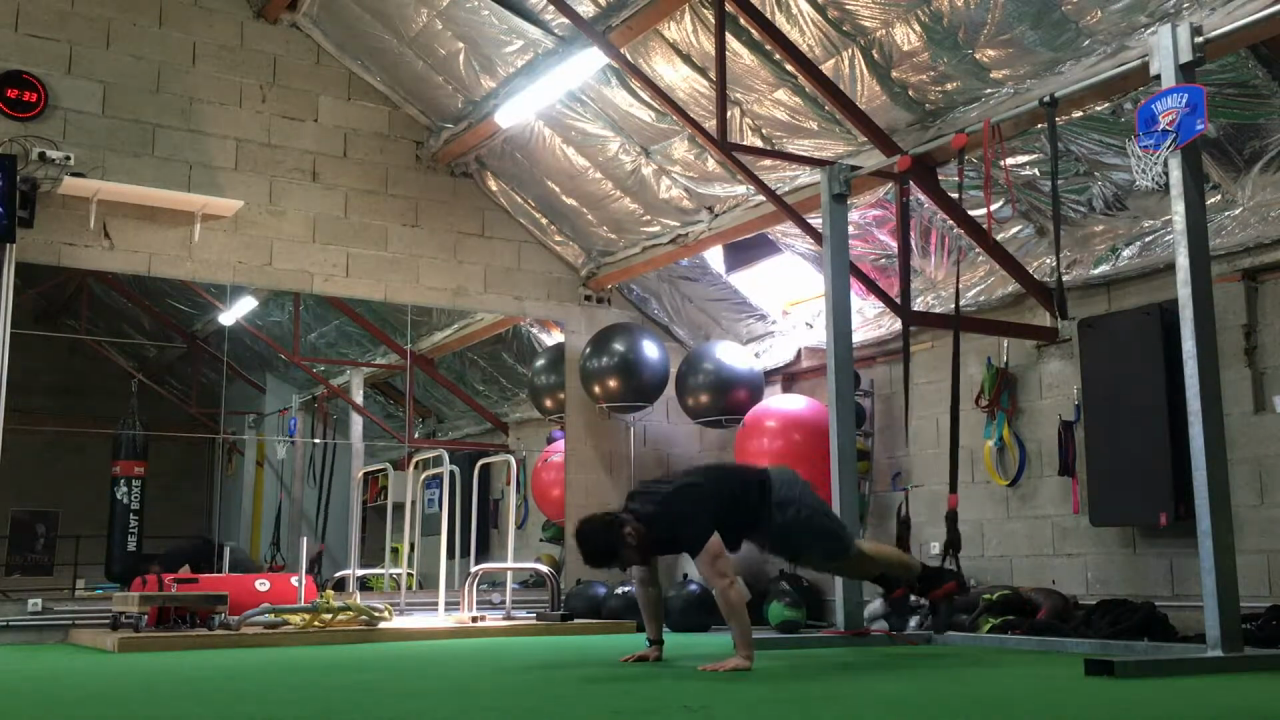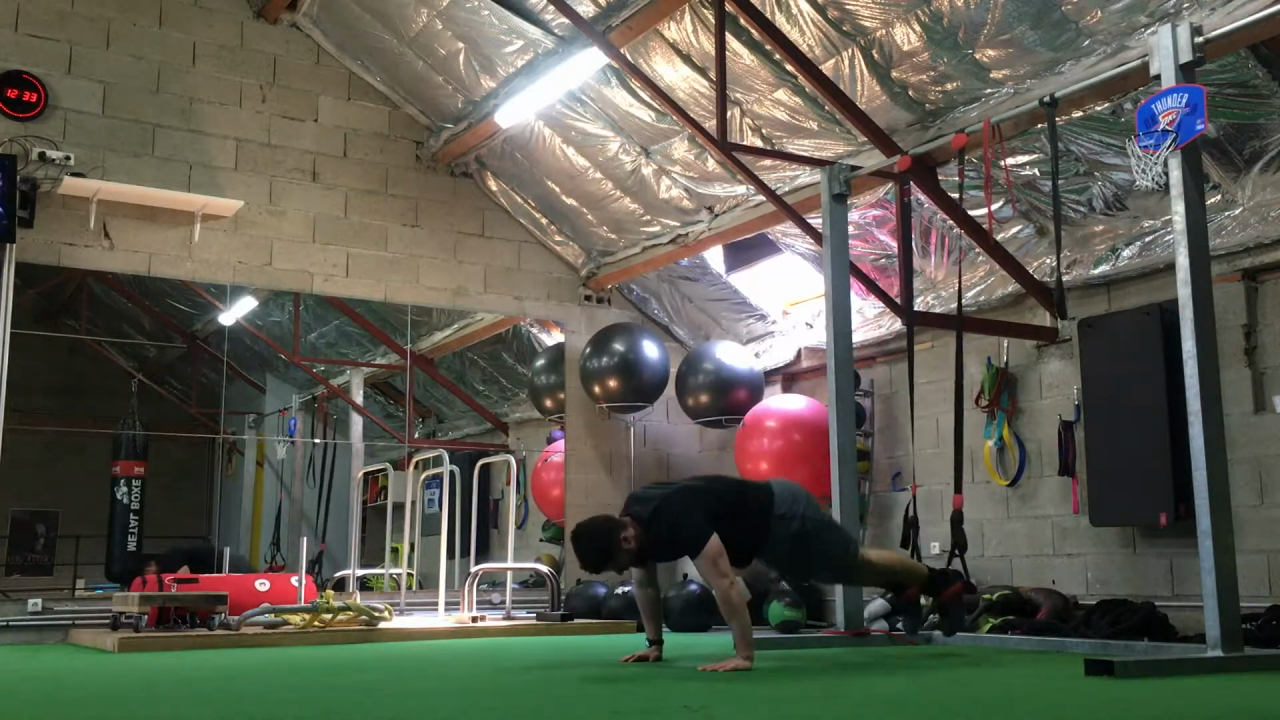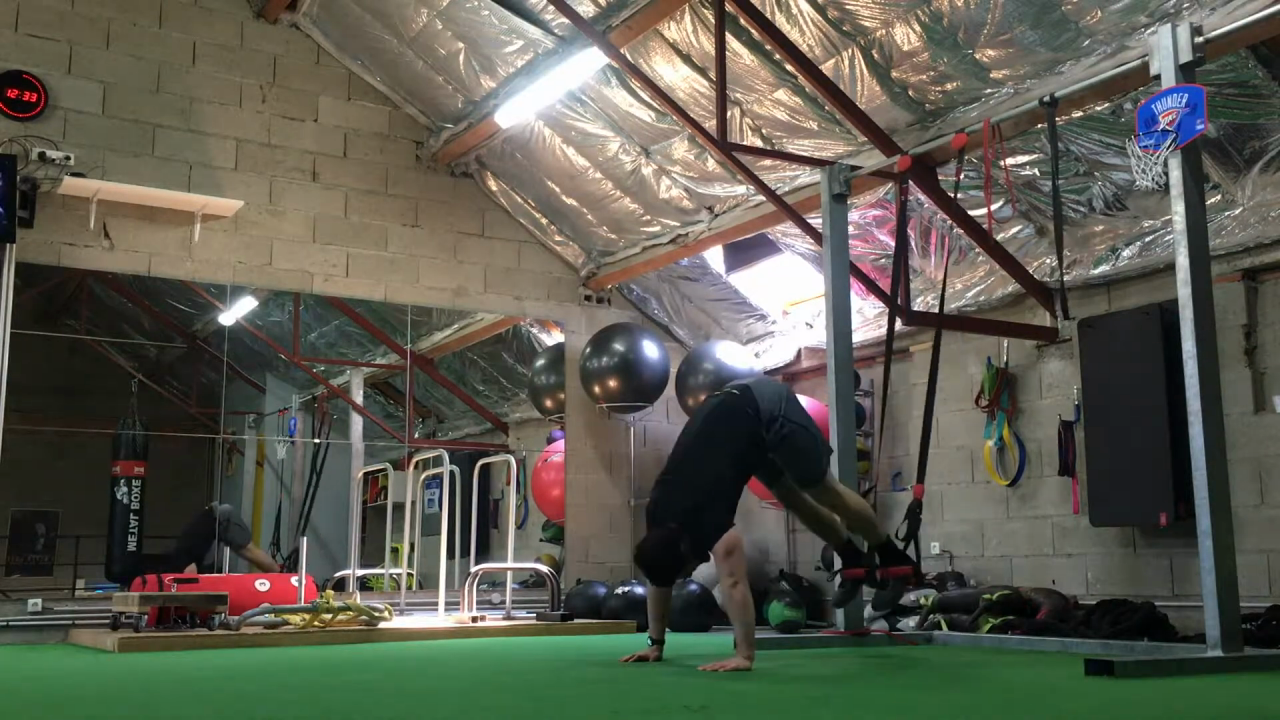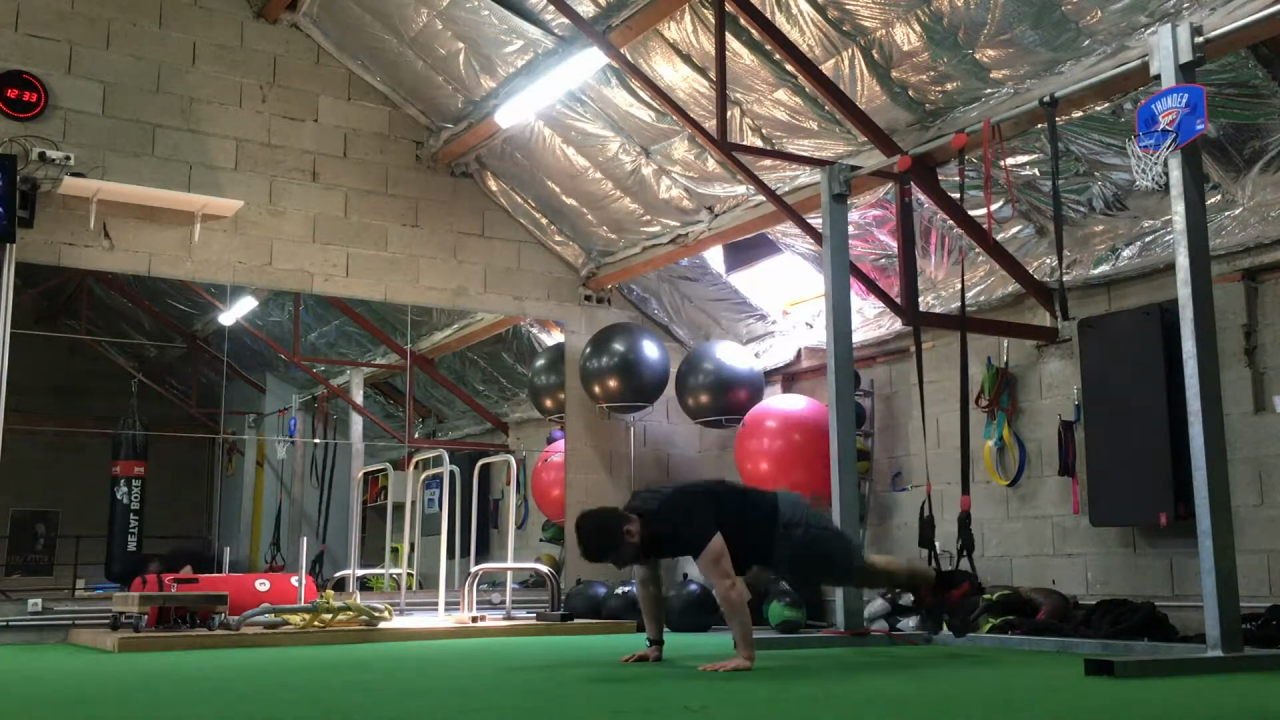
dt=0.4s
person 1, frame 1
left shoulder: (677, 515)
right shoulder: (632, 517)
left elbow: (724, 582)
right elbow: (646, 580)
left wrist: (743, 654)
right wrist: (655, 643)
left hip: (778, 498)
right hip: (759, 512)
left knee: (845, 552)
right knee: (816, 557)
left ankle: (934, 578)
right ankle: (892, 583)
person 1, frame 2
left shoulder: (676, 515)
right shoulder: (634, 520)
left elbow: (724, 582)
right elbow: (645, 583)
left wrist: (744, 655)
right wrist: (655, 644)
left hip: (782, 513)
right hip: (761, 531)
left knee: (855, 562)
right knee: (839, 571)
left ankle: (941, 581)
right ankle: (902, 587)
person 1, frame 3
left shoulder: (703, 511)
right shoulder: (662, 512)
left elbow: (733, 582)
right elbow: (659, 583)
left wrist: (744, 656)
right wrist: (655, 644)
left hip: (767, 408)
right hip: (741, 408)
left knee: (824, 491)
right knee: (789, 496)
left ankle: (889, 555)
right ankle: (853, 557)
person 1, frame 4
left shoulder: (680, 514)
right shoulder: (636, 517)
left elbow: (726, 583)
right elbow: (648, 582)
left wrist: (744, 654)
right wrist: (655, 642)
left hip: (785, 524)
right hip: (764, 542)
left knee: (858, 567)
right knee: (847, 576)
left ankle: (950, 583)
right ankle: (922, 590)
